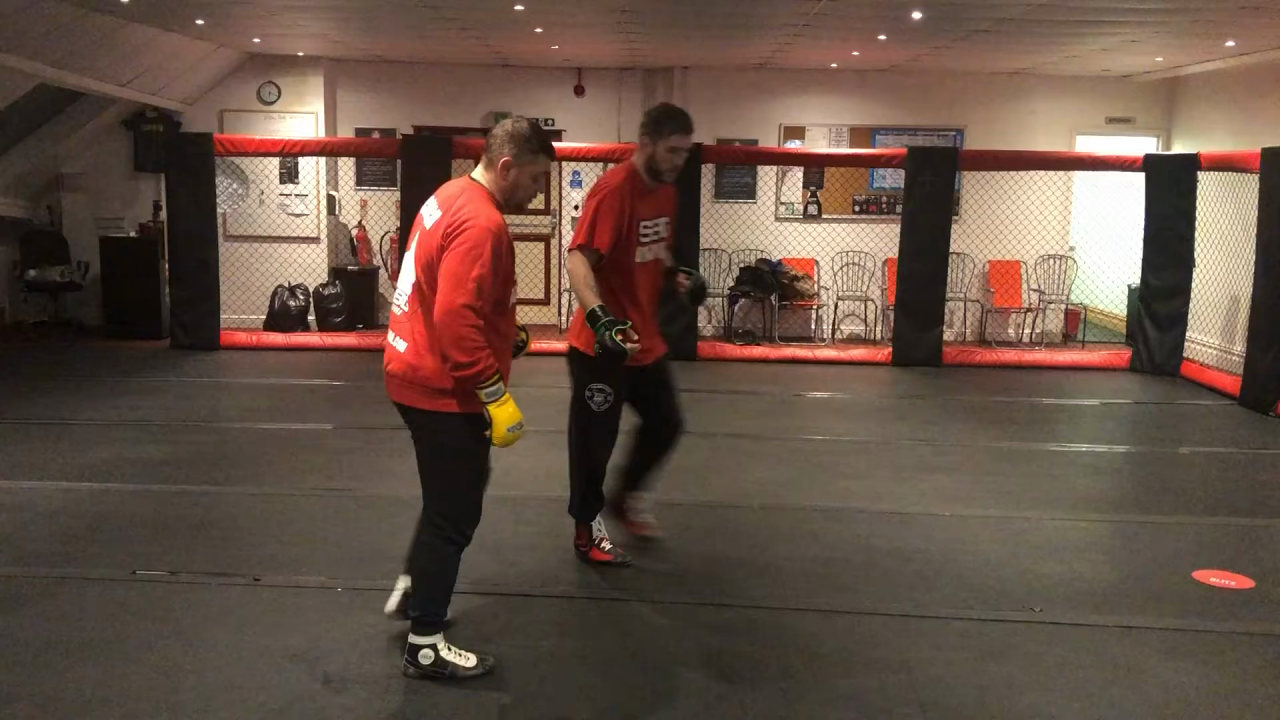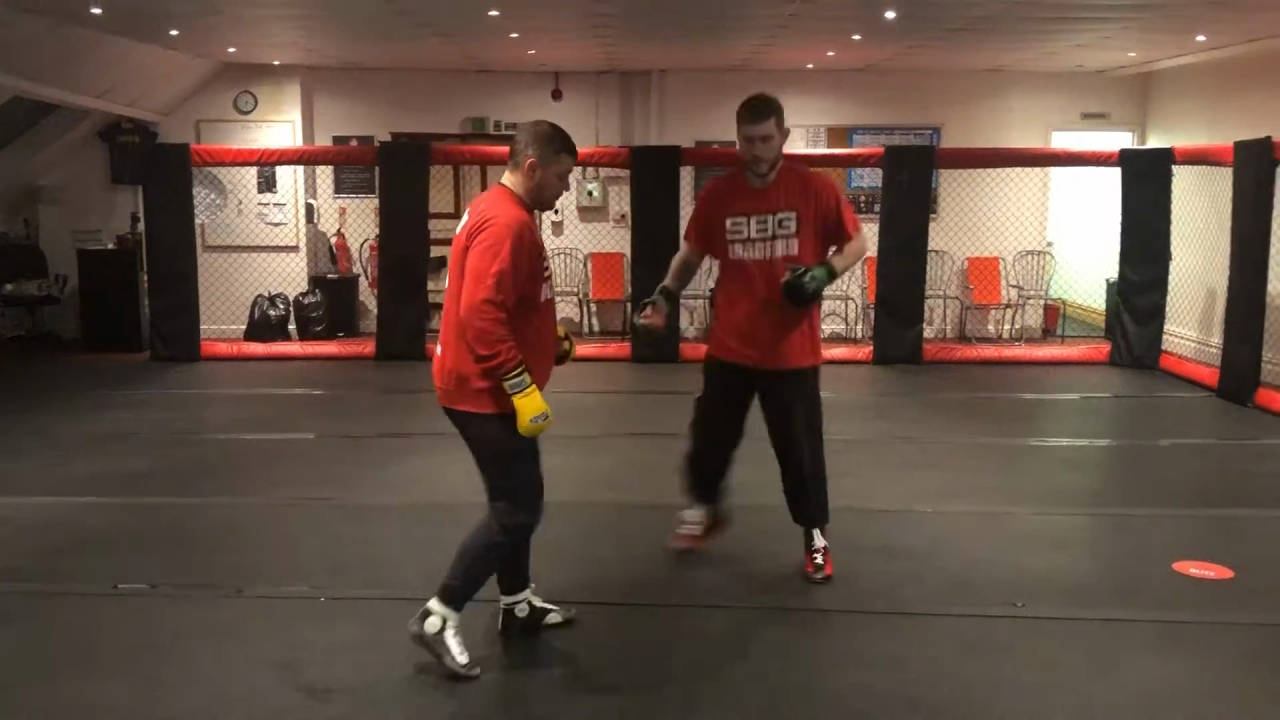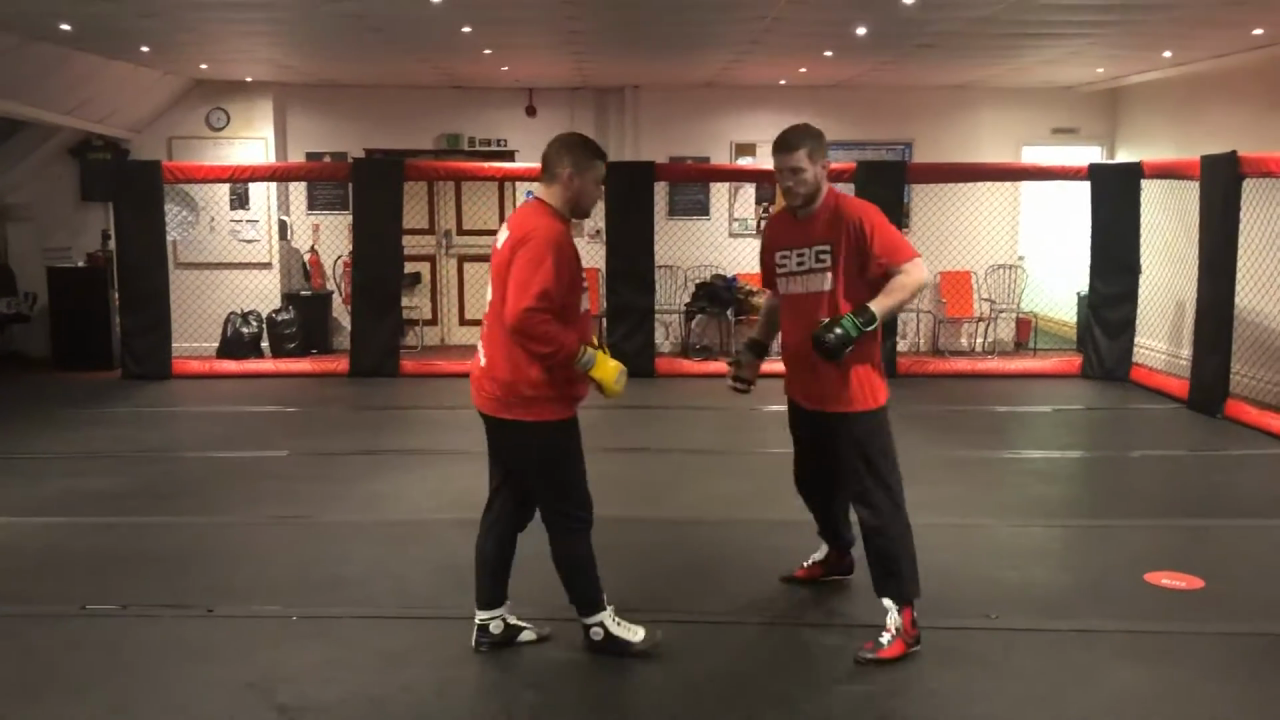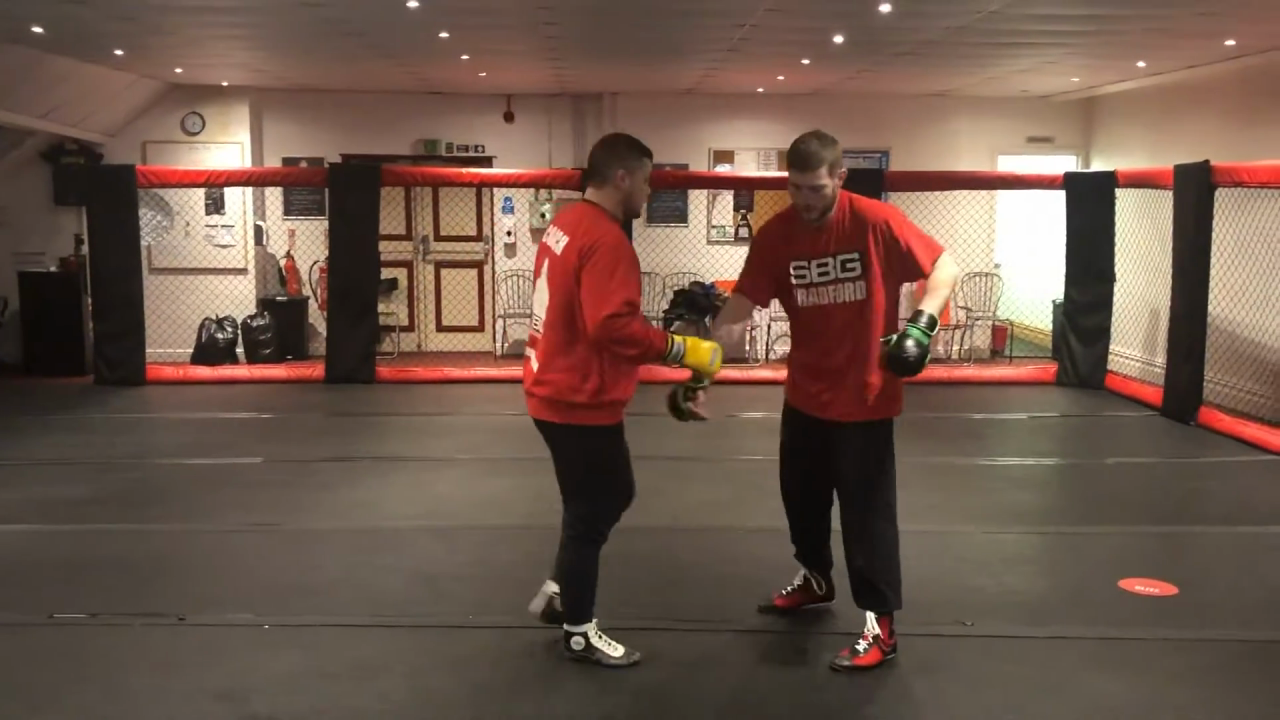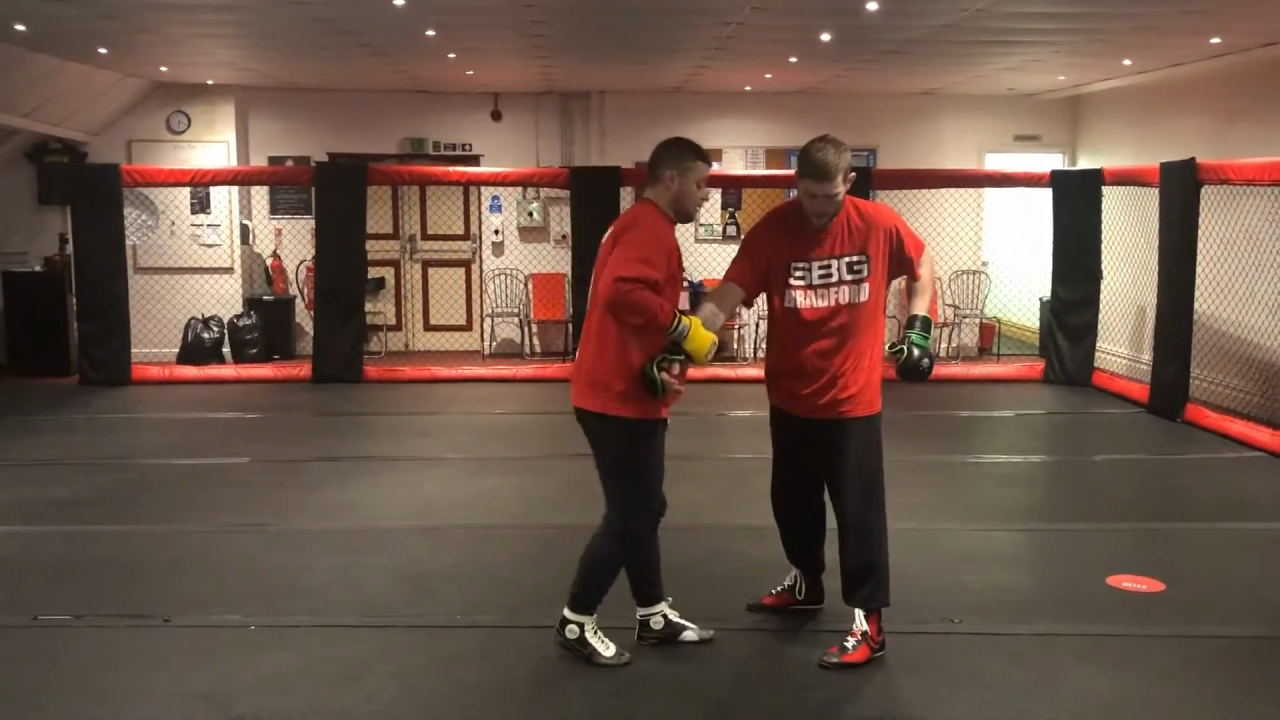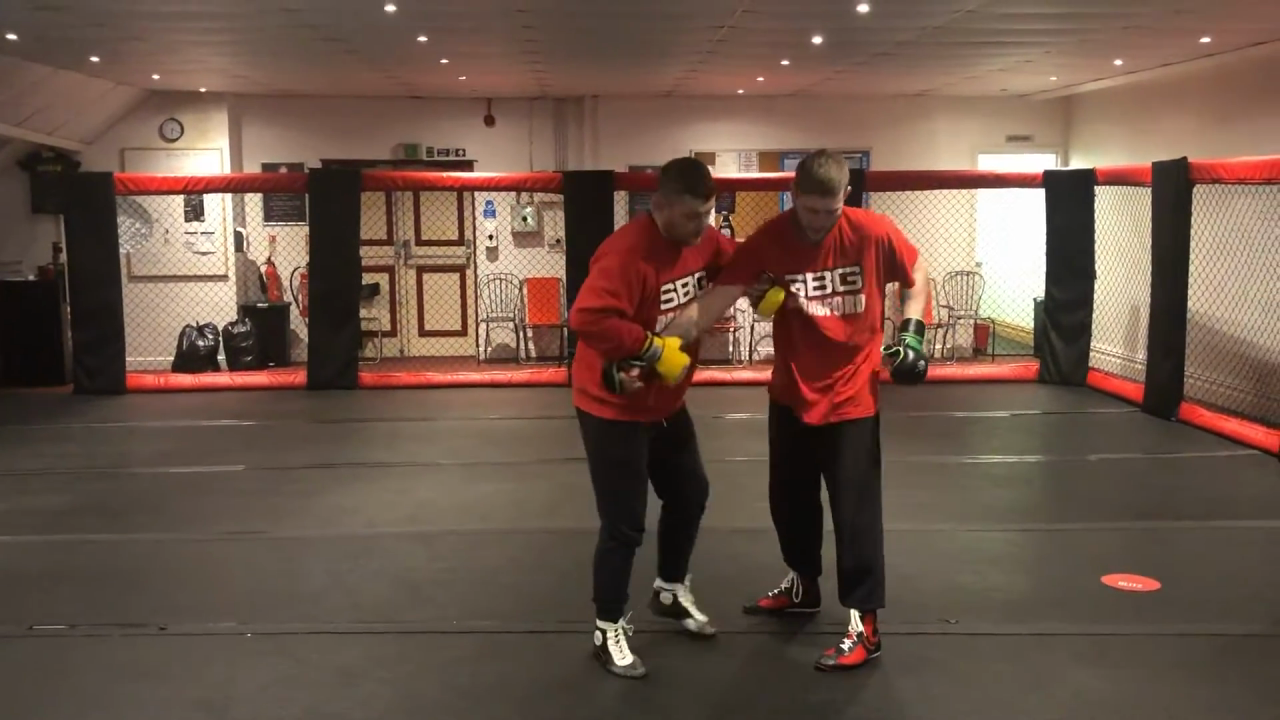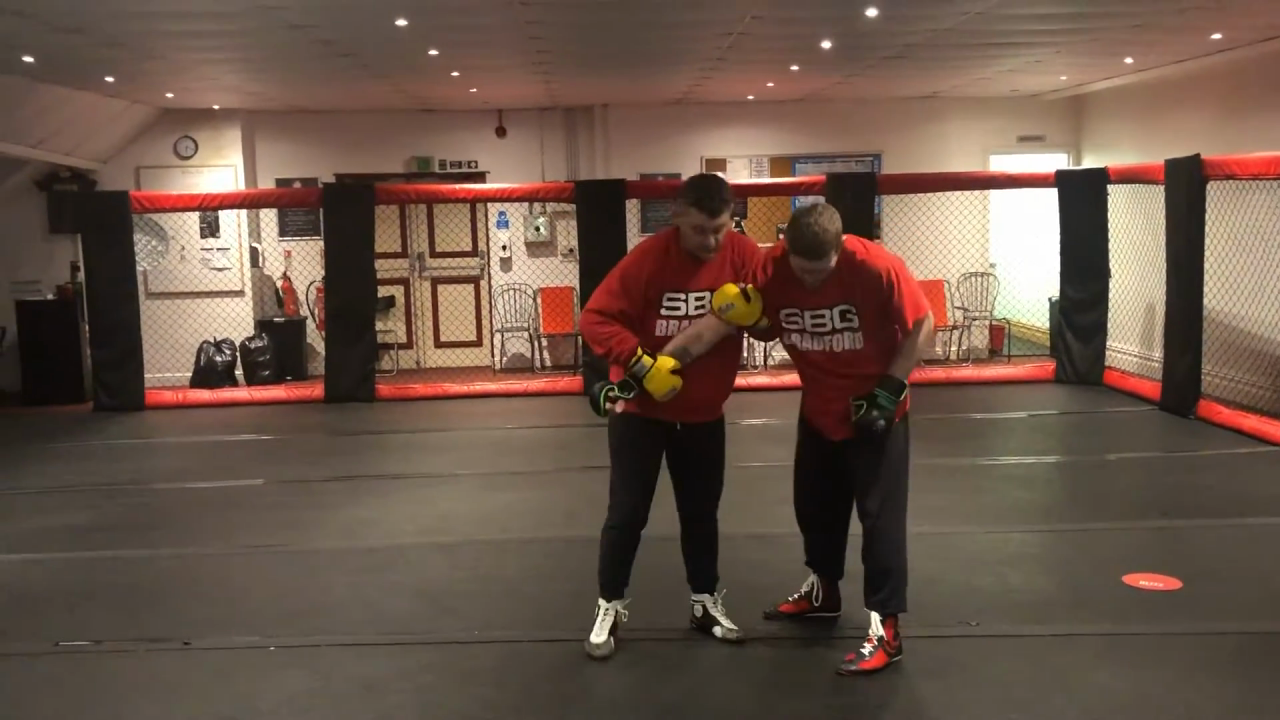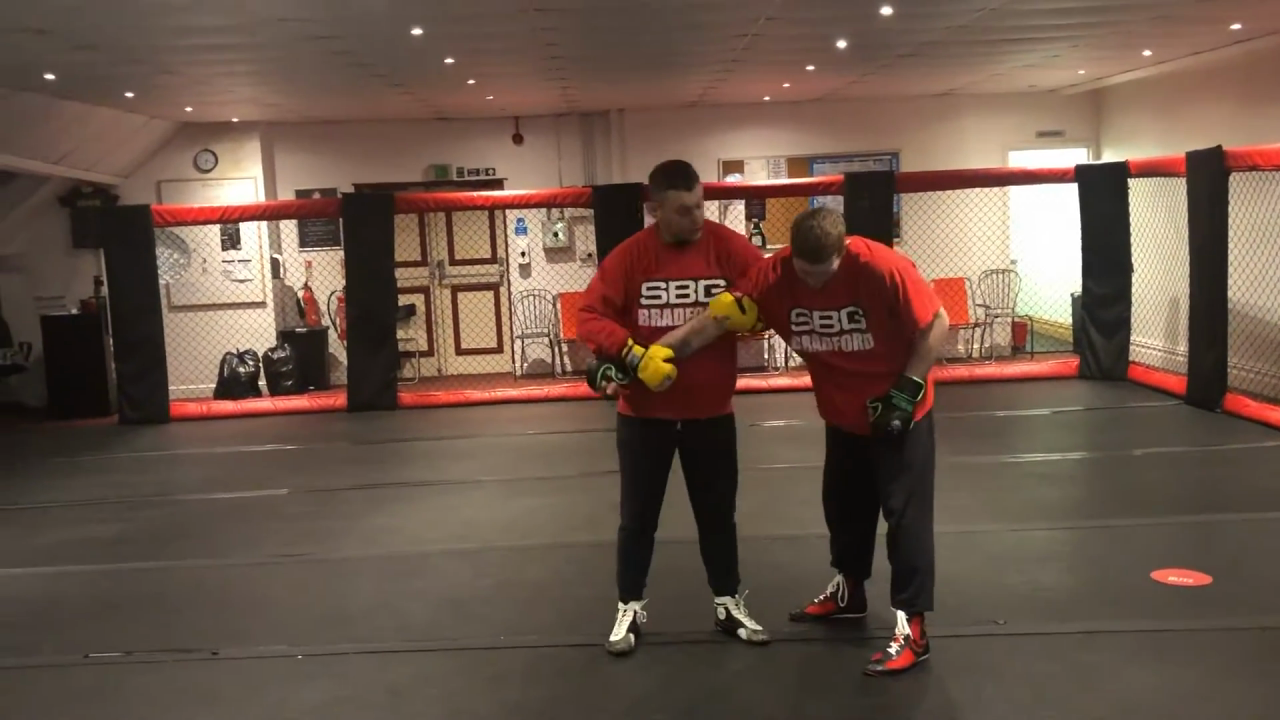
dt=0.5s
person 1, frame 1
left shoulder: (452, 196)
right shoulder: (482, 225)
right elbow: (458, 321)
left wrist: (505, 329)
right wrist: (497, 398)
left hip: (422, 374)
right hip: (442, 390)
left knee: (459, 490)
right knee: (453, 511)
left ankle: (413, 586)
right ankle: (424, 645)
person 1, frame 2
left shoulder: (499, 209)
right shoulder: (507, 223)
right elbow: (481, 316)
left wrist: (550, 332)
right wrist: (523, 389)
left hip: (489, 389)
right hip: (486, 394)
left knee: (517, 495)
right knee: (516, 509)
left ankle: (516, 604)
right ankle: (439, 617)
person 1, frame 3
left shoulder: (527, 220)
right shoulder: (546, 235)
right elbow: (528, 320)
left wrist: (584, 342)
right wrist: (592, 362)
left hip: (505, 393)
right hip: (533, 402)
left knee: (508, 507)
right knee: (569, 514)
left ankle: (490, 619)
right ankle: (597, 622)
person 1, frame 4
left shoulder: (565, 222)
right shoulder: (606, 240)
right elbow: (613, 326)
right wrist: (684, 350)
left hip: (559, 390)
right hip: (581, 403)
left knee: (608, 498)
right knee: (589, 514)
left ankle: (560, 594)
right ankle: (577, 631)
person 1, frame 5
left shoulder: (652, 228)
right shoulder: (646, 229)
right elbow: (621, 293)
left wrist: (694, 328)
right wrist: (686, 330)
left hip: (640, 398)
right hip: (619, 400)
left knee: (645, 510)
right knee: (629, 516)
left ankle: (654, 615)
right ankle: (577, 621)
person 1, frame 6
left shoulder: (701, 240)
right shoulder: (627, 251)
right elbow: (588, 317)
right wrist: (655, 351)
left hip: (665, 403)
right hip: (613, 407)
left knee: (690, 494)
right knee: (624, 524)
left ankle: (671, 590)
right ankle: (609, 630)
person 1, frame 7
left shoulder: (744, 254)
right shoulder: (647, 259)
right elbow: (597, 319)
right wrist: (644, 366)
left hip: (704, 413)
right hip: (640, 409)
left knee: (701, 513)
right knee: (626, 514)
left ankle: (706, 604)
right ankle: (610, 606)
person 1, frame 8
left shoulder: (727, 245)
right shoulder: (629, 256)
right elbow: (589, 317)
right wrist: (635, 357)
left hip: (711, 411)
right hip: (643, 412)
left knee: (717, 513)
right knee: (637, 517)
left ankle: (729, 605)
right ankle: (629, 608)
person 2, frame 1
left shoulder: (666, 192)
right shoulder: (614, 191)
right elbow: (579, 259)
left wrist: (676, 274)
right wrist: (602, 320)
left hip: (646, 340)
right hip: (603, 344)
left knee: (665, 425)
right knee: (593, 440)
left ankle: (627, 497)
right ankle: (587, 525)
person 2, frame 2
left shoulder: (814, 187)
right shoulder: (717, 193)
left elbow: (855, 243)
right elbow: (692, 250)
left wrist: (823, 273)
right wrist: (665, 295)
left hip: (792, 349)
right hip: (729, 347)
left knee: (800, 449)
right knee: (710, 439)
left ankle: (814, 534)
right ankle: (705, 510)
person 2, frame 3
left shoulder: (857, 217)
right shoulder: (776, 227)
left elbow: (914, 274)
left wrist: (860, 321)
right wrist: (754, 349)
left hip: (852, 387)
right hip: (802, 387)
left knee: (874, 496)
right knee: (812, 480)
left ankle: (901, 615)
right ankle: (837, 553)
person 2, frame 4
left shoulder: (877, 221)
right shoulder: (775, 234)
left elbow: (944, 266)
right elbow: (739, 307)
left wrist: (920, 326)
left hip: (865, 399)
right hip: (804, 397)
left knee: (867, 511)
right knee: (800, 499)
left ankle: (880, 624)
right ankle: (816, 580)
person 2, frame 5
left shoulder: (880, 224)
right shoulder: (771, 231)
left elbow: (922, 267)
right elbow: (724, 299)
left wrist: (917, 328)
left hip: (853, 398)
right hip: (789, 396)
left knee: (858, 506)
right knee: (791, 497)
left ankle: (868, 623)
right ankle: (805, 581)
person 2, frame 6
left shoulder: (874, 232)
right shoulder: (768, 242)
left elbow: (916, 273)
right elbow: (713, 301)
left wrist: (911, 332)
left hip: (852, 399)
right hip: (790, 398)
left knee: (855, 510)
right knee: (789, 500)
left ankle: (864, 624)
right ankle: (802, 584)
person 2, frame 7
left shoulder: (877, 267)
right shoulder: (770, 271)
left elbow: (921, 327)
right elbow: (715, 323)
left wrist: (889, 390)
left hip: (877, 408)
right hip: (818, 409)
left knee: (881, 512)
right knee: (815, 503)
left ankle: (886, 629)
right ankle: (823, 589)
person 2, frame 8
left shoulder: (884, 268)
right shoulder: (776, 274)
left elbow: (936, 325)
right elbow: (715, 320)
left wrist: (905, 391)
left hip: (898, 409)
right hip: (841, 414)
left knee: (905, 512)
right knee: (843, 505)
left ankle: (911, 627)
right ankle: (849, 590)
